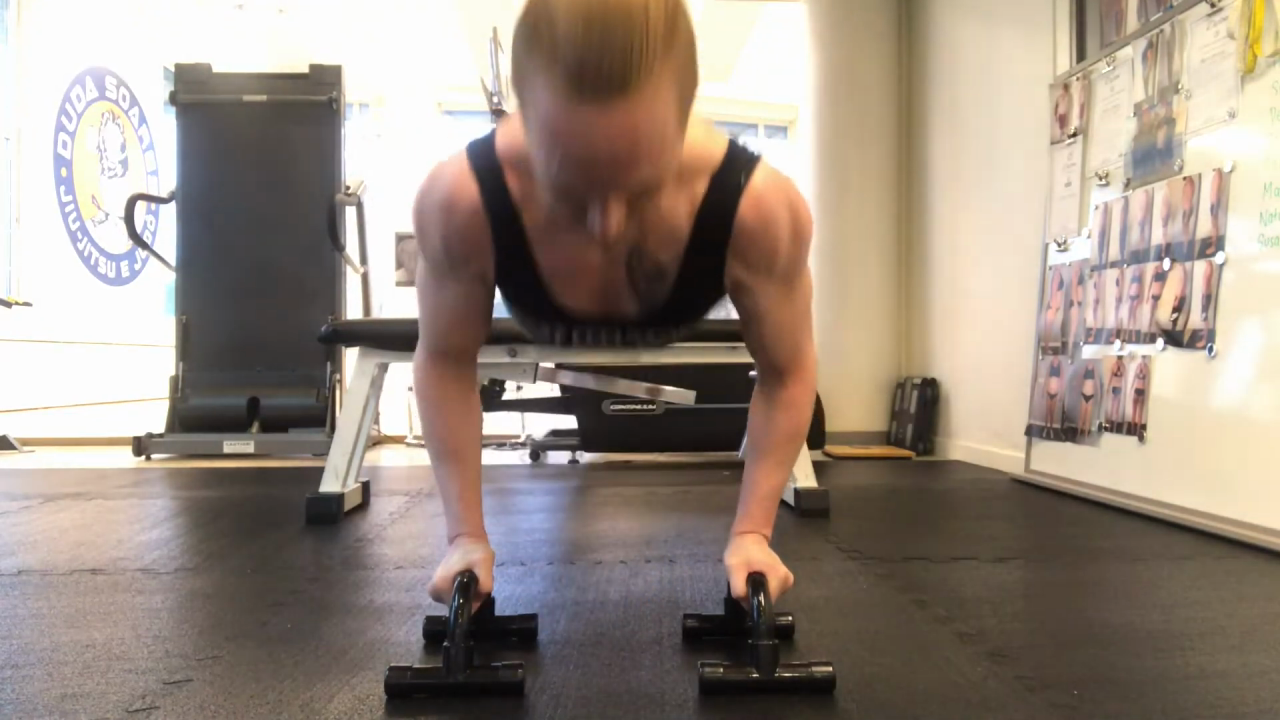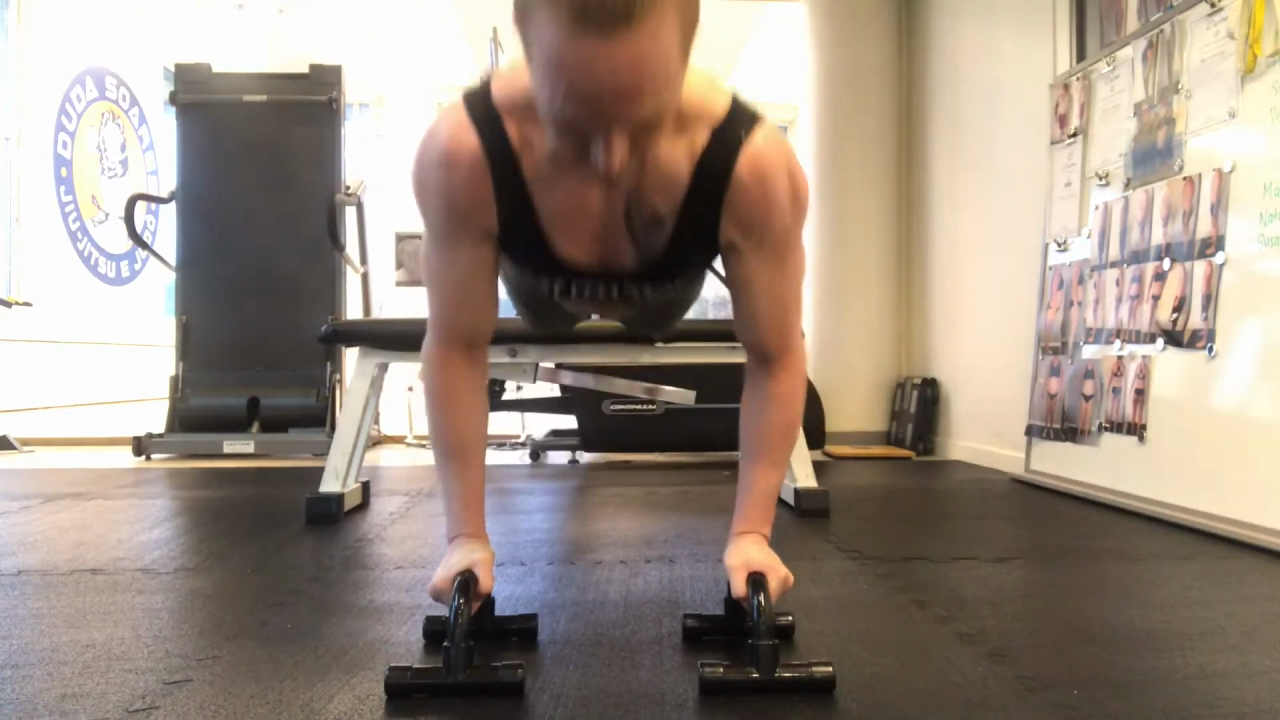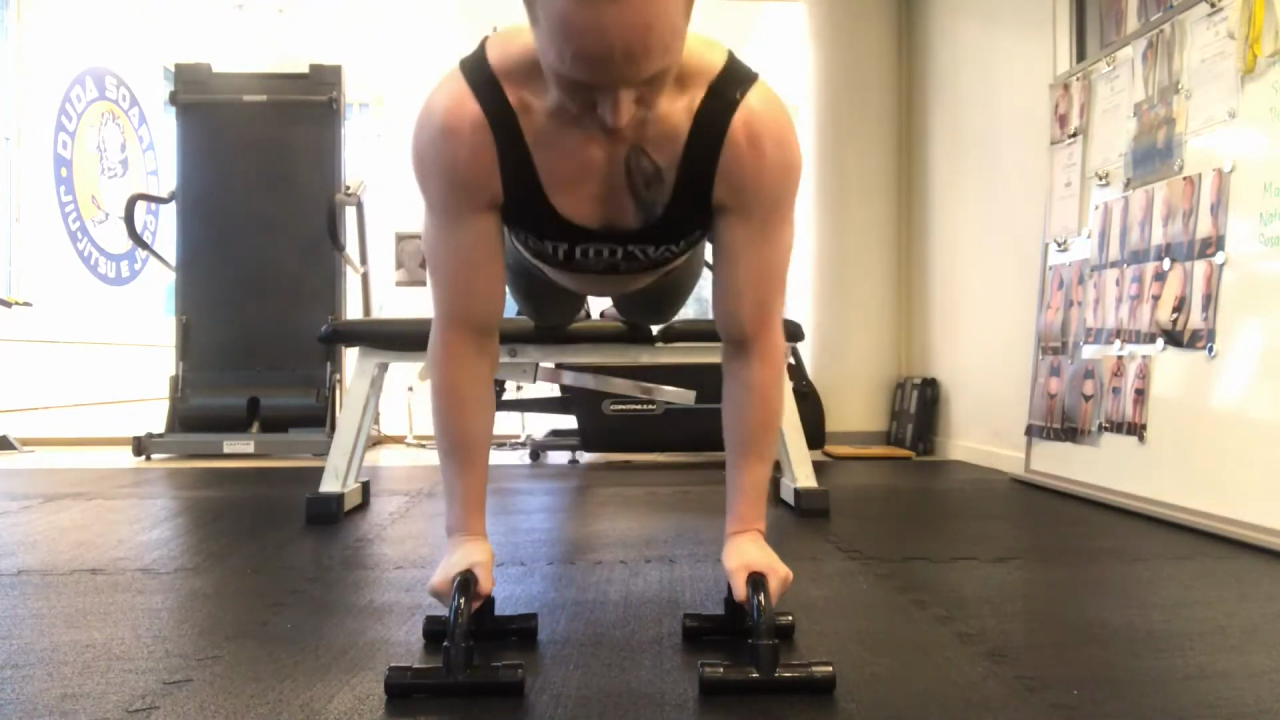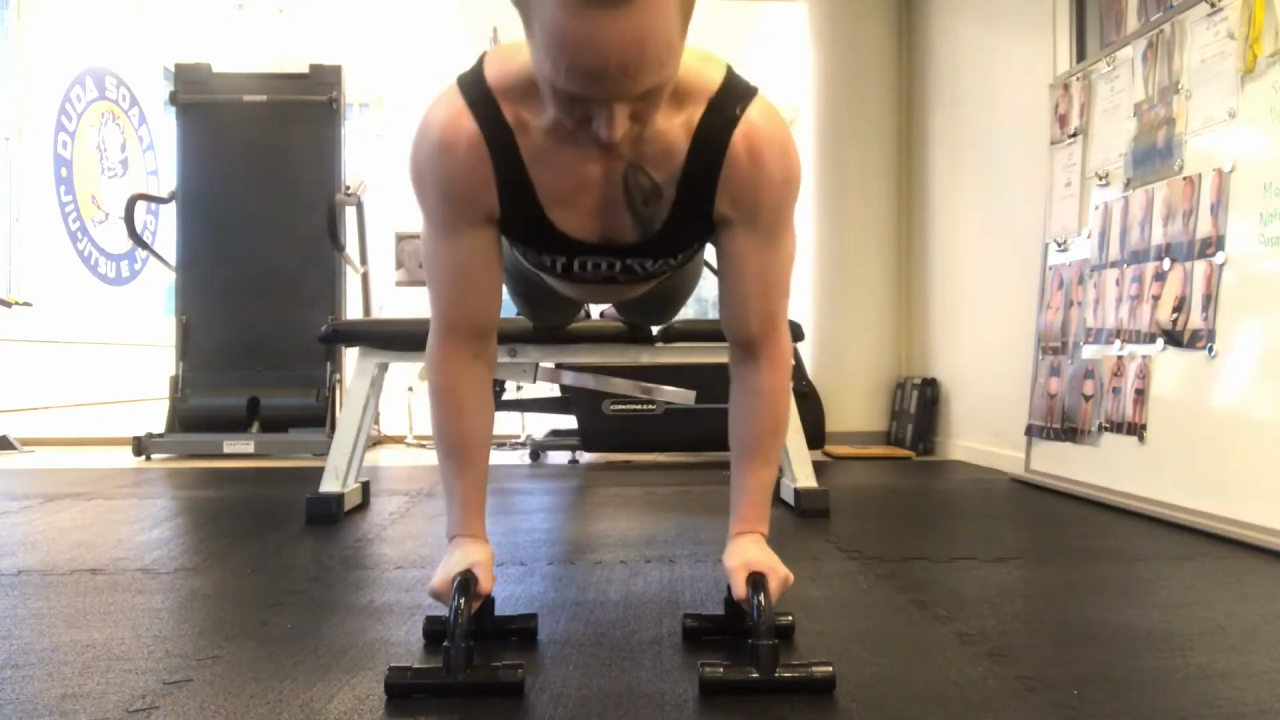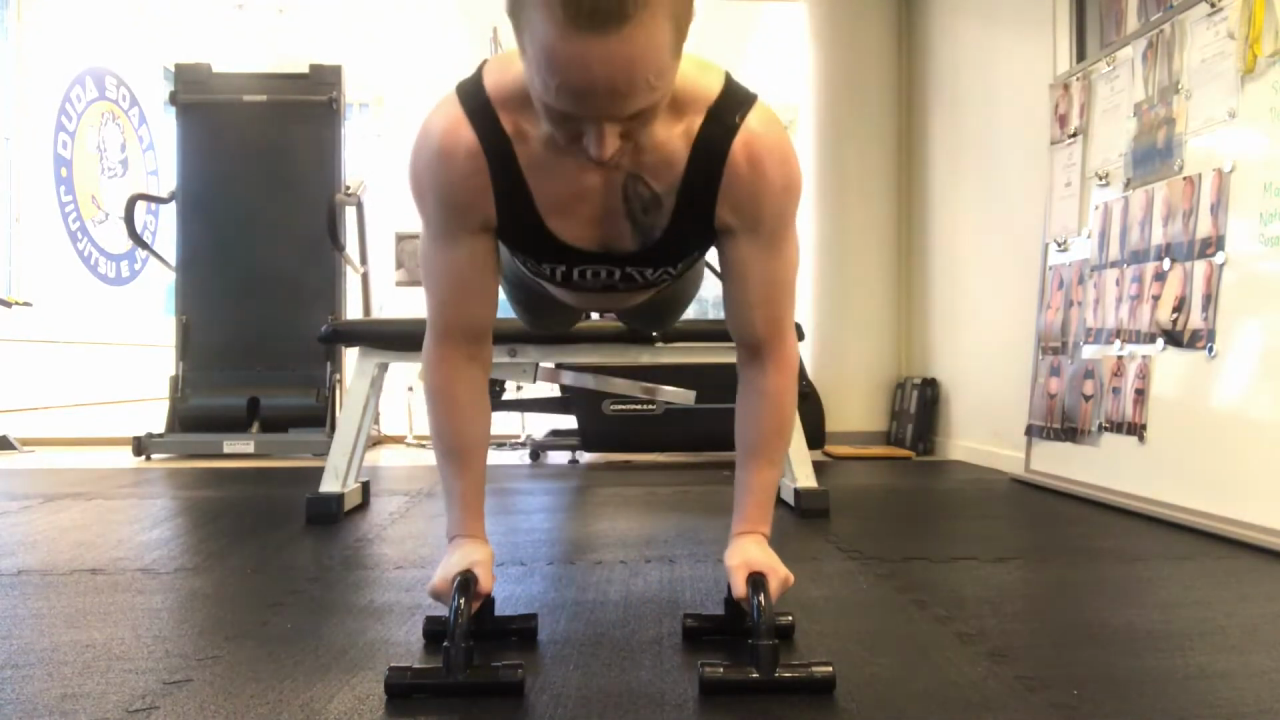
dt=0.1s
person 1, frame 1
left shoulder: (759, 210)
right shoulder: (462, 197)
left elbow: (787, 372)
right elbow: (444, 361)
left wrist: (752, 532)
right wrist: (466, 535)
right knee: (547, 333)
person 1, frame 2
left shoulder: (754, 164)
right shoulder: (462, 148)
left elbow: (774, 356)
right elbow: (456, 349)
left wrist: (749, 532)
right wrist: (466, 536)
left hip: (661, 281)
right hip: (542, 272)
left knee: (653, 319)
right knee: (545, 319)
person 1, frame 3
left shoulder: (750, 124)
right shoulder: (460, 117)
left elbow: (751, 342)
right elbow: (464, 337)
left wrist: (746, 530)
right wrist: (465, 534)
left hip: (660, 267)
right hip: (541, 260)
left knee: (651, 310)
right knee: (544, 312)
person 1, frame 4
left shoulder: (748, 140)
right shoulder: (458, 134)
left elbow: (759, 349)
right elbow: (462, 344)
left wrist: (748, 530)
right wrist: (467, 534)
left hip: (661, 270)
right hip: (541, 268)
left knee: (653, 316)
right knee: (542, 317)
person 1, frame 5
left shoulder: (748, 147)
right shoulder: (457, 142)
left elbow: (764, 350)
right elbow: (457, 346)
left wrist: (750, 531)
right wrist: (466, 534)
left hip: (661, 277)
right hip: (540, 275)
left knee: (655, 320)
right knee: (541, 322)
